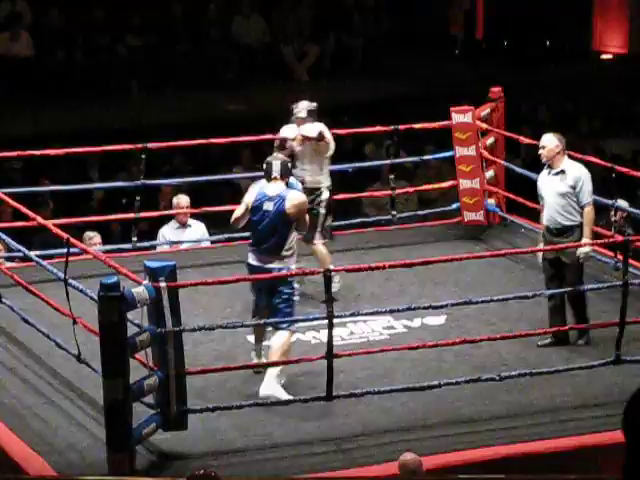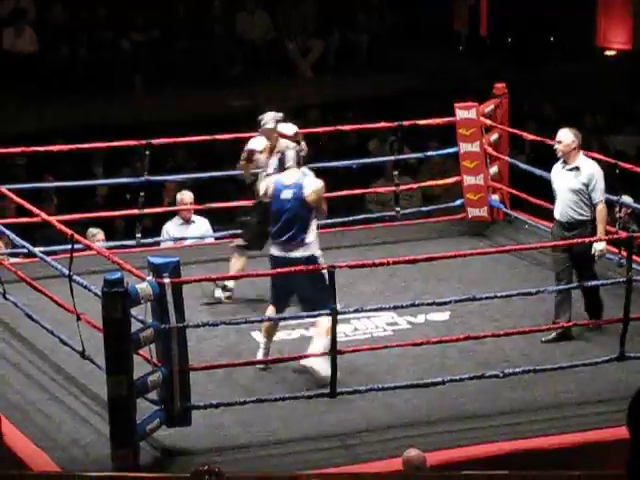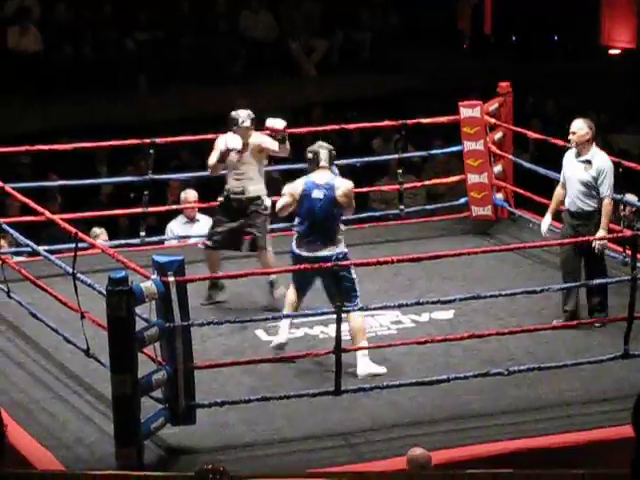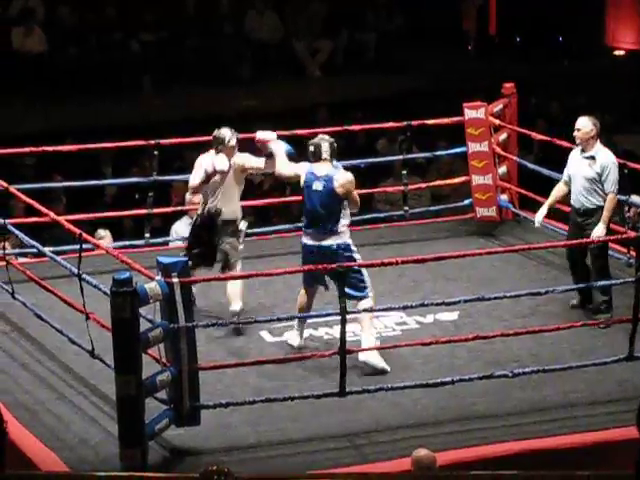
dt=0.2s
person 1, frame 1
left shoulder: (253, 193)
right shoulder: (296, 198)
left elbow: (235, 222)
right elbow: (302, 227)
left hip: (255, 265)
right hip: (280, 270)
left knee: (261, 312)
right knee: (285, 326)
left ankle: (256, 355)
right ankle: (271, 382)
person 1, frame 2
left shoulder: (270, 183)
right shoulder: (314, 185)
left hip: (278, 257)
right hip: (305, 258)
left knee: (277, 304)
right knee: (327, 309)
left ankle: (263, 352)
right ankle: (316, 354)
person 1, frame 3
left shoulder: (299, 185)
right shoulder: (345, 186)
left elbow: (280, 211)
left hip: (303, 253)
right hip: (333, 255)
left knee: (297, 289)
right knee: (352, 306)
left ankle: (283, 331)
right ankle: (363, 361)
person 1, frame 4
left shoulder: (304, 171)
right shoulder: (345, 177)
left elbow: (280, 169)
right elbow: (355, 207)
left wrist: (276, 145)
left hip: (311, 245)
right hip: (338, 246)
left knee: (309, 289)
right knee: (364, 295)
left ankle: (296, 334)
right ankle: (368, 346)
person 2, frame 1
left shoulder: (578, 172)
right shoulder: (543, 176)
left elbow: (588, 207)
left wrist: (586, 239)
right wrist: (541, 241)
left hip: (572, 235)
right hip: (549, 236)
left knee: (574, 287)
right knee: (552, 288)
left ankle: (583, 327)
right ankle: (558, 332)
person 2, frame 2
left shoulder: (591, 169)
right shoulder: (556, 169)
left elbow: (600, 205)
left wrist: (600, 237)
left hip: (583, 229)
right hip: (560, 229)
left knee: (587, 278)
right knee: (561, 280)
left ankle: (595, 316)
right ankle: (562, 327)
person 2, frame 3
left shoulder: (602, 163)
right shoulder: (569, 156)
left elbow: (607, 199)
left wrist: (603, 230)
right wrist: (549, 213)
left hip: (592, 220)
right hip: (570, 217)
left knee: (595, 269)
right knee: (568, 266)
left ankle: (598, 311)
right ankle: (569, 313)
person 2, frame 4
left shoulder: (606, 159)
right shoulder: (574, 154)
left elbow: (611, 195)
right elbow: (564, 184)
left wrist: (602, 225)
right wrist: (546, 206)
left hip: (595, 216)
right hip: (576, 214)
left knee: (598, 263)
right knee: (574, 259)
left ankle: (604, 309)
right ankle: (585, 297)
person 3, frame 1
left shoulder: (321, 132)
right shoulder: (296, 132)
left elbow: (328, 150)
left wrist: (320, 137)
right wrist: (283, 143)
left hip: (318, 190)
right hip: (301, 187)
left knee: (313, 239)
left ankle: (331, 277)
person 3, frame 2
left shoulder: (287, 143)
right shoulder: (258, 143)
left elbow: (302, 154)
right elbow: (245, 170)
left wrist: (297, 141)
right wrist: (248, 156)
right hip: (263, 202)
right knee: (242, 245)
right ankle: (228, 287)
person 3, frame 3
left shoulder: (259, 140)
right shoulder: (223, 141)
left elbow: (283, 152)
right elbow: (212, 169)
left wrist: (282, 137)
right wrist: (223, 154)
left hip: (255, 200)
right hip: (231, 198)
left knee: (261, 247)
right knee: (211, 245)
left ankle: (272, 284)
right ankle: (216, 286)
person 3, frame 4
left shoulder: (241, 159)
right shoulder: (203, 160)
left elbow: (266, 167)
right elbow: (193, 189)
right wrist: (209, 174)
left hip: (230, 222)
right hip: (206, 218)
left knee: (231, 267)
right knee: (187, 263)
left ankle: (235, 313)
